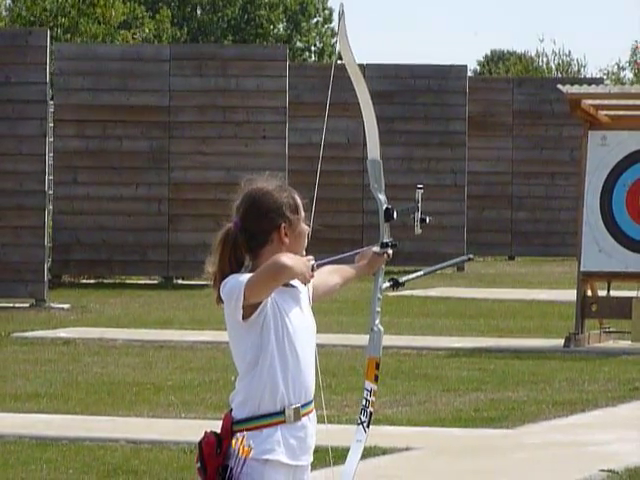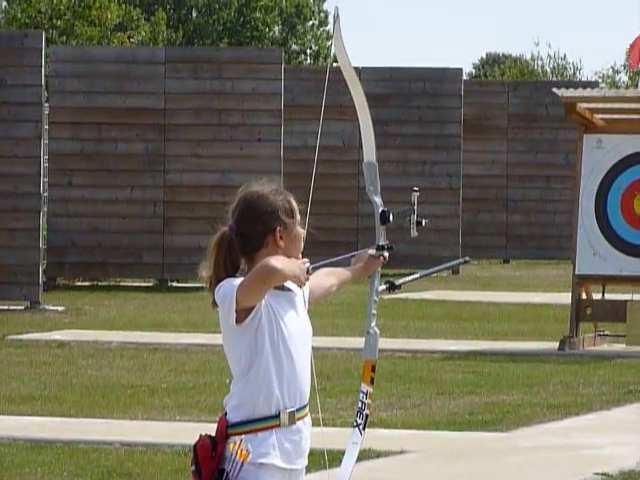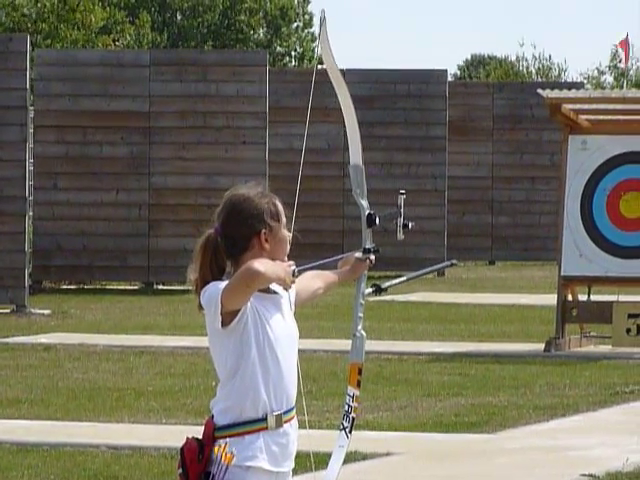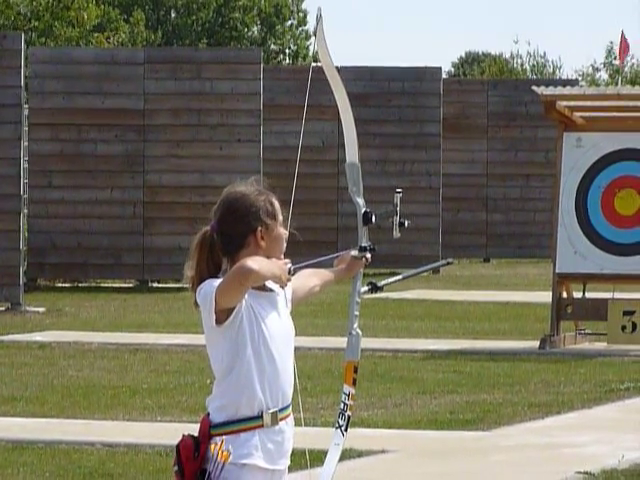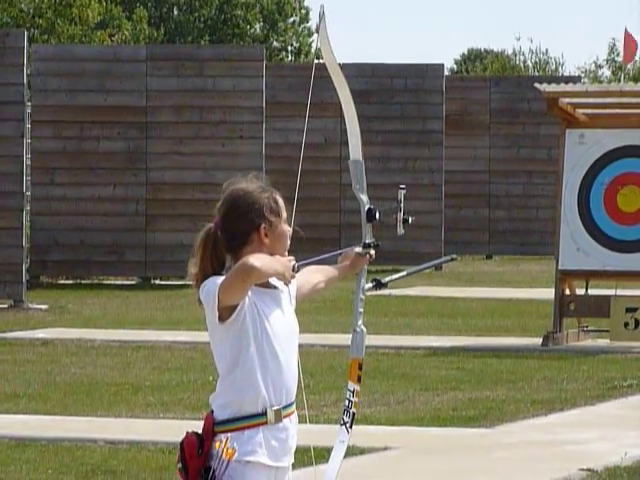
dt=0.3s
person 1, frame 1
left shoulder: (296, 285)
right shoulder: (239, 289)
left elbow: (330, 277)
right elbow: (280, 266)
left wrist: (363, 266)
right wrist: (297, 266)
left hip: (296, 440)
right hip: (262, 448)
person 1, frame 2
left shoulder: (293, 288)
right shoulder: (233, 293)
left elbow: (326, 279)
right elbow: (270, 269)
left wrist: (359, 269)
right wrist: (291, 268)
left hip: (291, 443)
right hip: (257, 452)
person 1, frame 3
left shoulder: (278, 291)
right shoulder: (220, 297)
left elbow: (312, 283)
right elbow: (254, 273)
left wrist: (345, 273)
right wrist: (276, 271)
left hip: (278, 446)
right hip: (244, 454)
person 1, frame 4
left shoulder: (276, 290)
right shoulder: (215, 295)
left elbow: (309, 281)
right elbow: (247, 270)
left wrist: (341, 271)
right wrist: (272, 268)
left hip: (274, 442)
right hip: (240, 452)
person 1, frame 5
left shoulder: (280, 287)
right shoulder: (220, 293)
left elbow: (313, 277)
right elbow: (249, 268)
left wrist: (344, 268)
right wrist: (275, 265)
left hip: (279, 439)
right hip: (243, 447)
